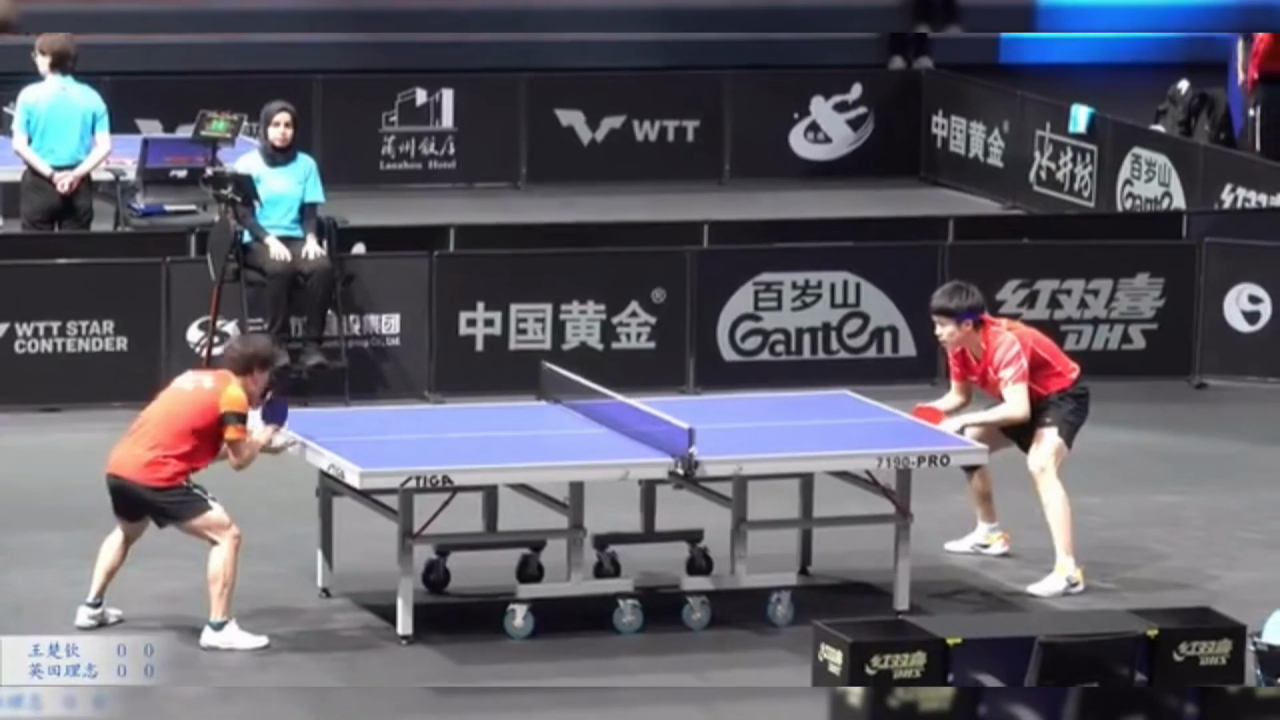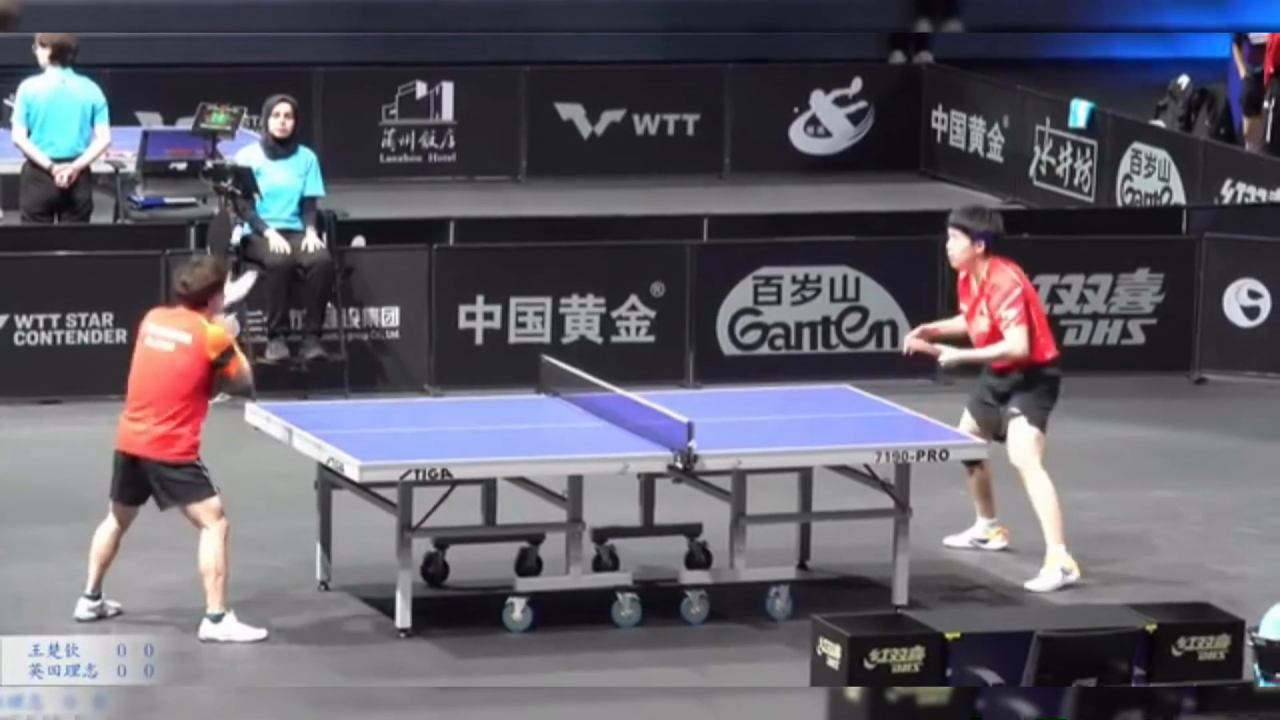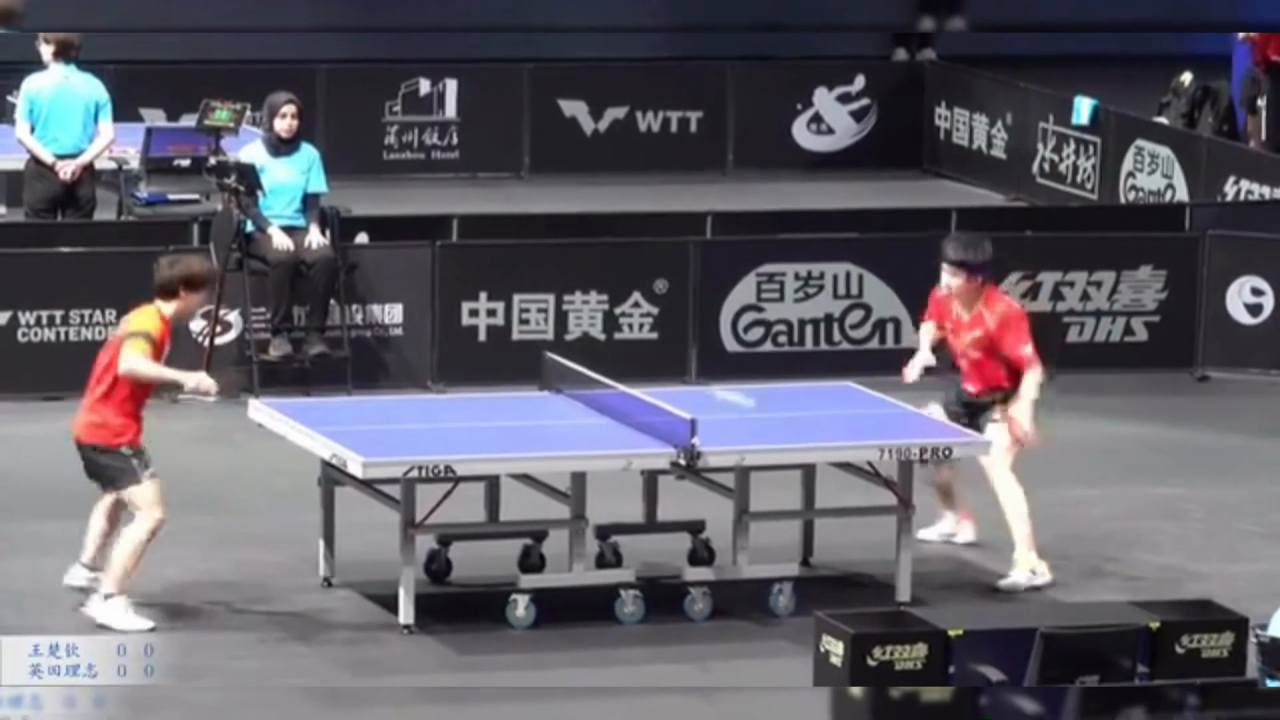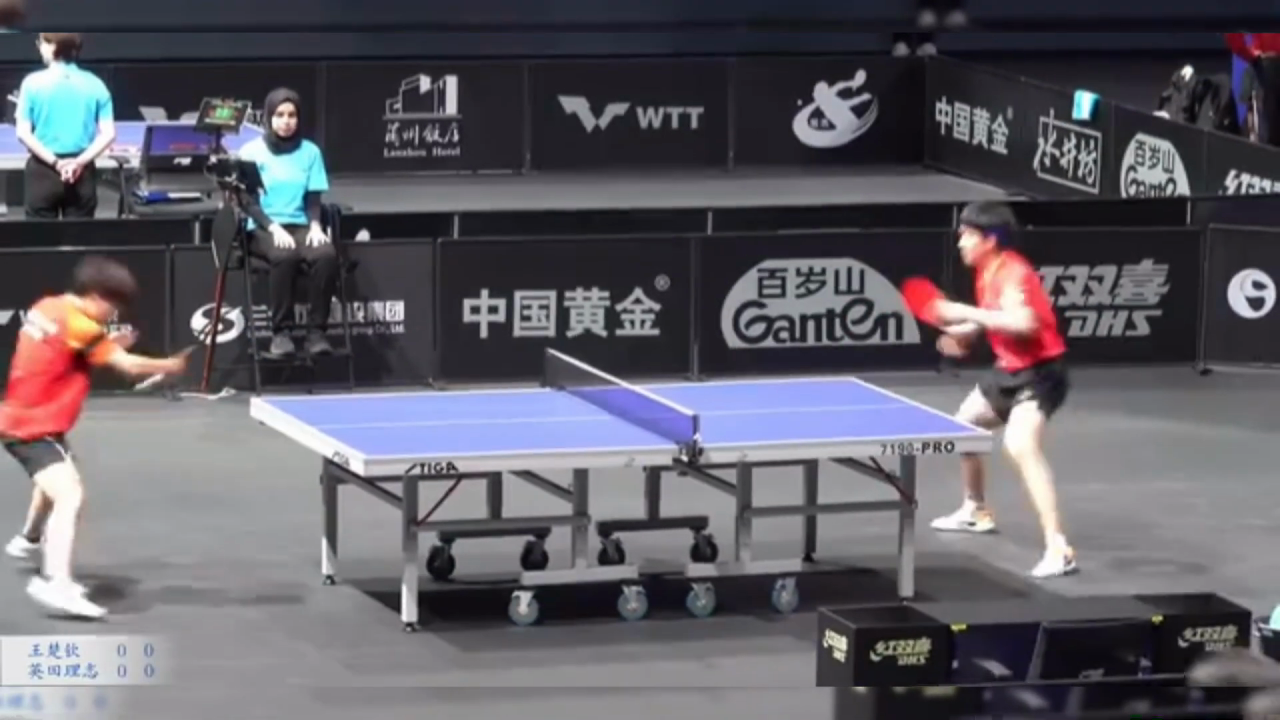
dt=0.7s
person 1, frame 1
left shoulder: (195, 378)
right shoulder: (233, 395)
right elbow: (239, 460)
left wrist: (254, 443)
right wrist: (263, 437)
left hip: (119, 467)
right hip: (155, 477)
left knee: (126, 532)
right knee: (227, 535)
left ankle: (92, 607)
right ankle: (218, 628)
person 1, frame 2
left shoulder: (153, 319)
right shoulder: (213, 336)
right elbow: (244, 382)
left wrist: (219, 328)
right wrist: (234, 349)
left hip: (130, 441)
right hip: (171, 451)
left knee: (117, 519)
right knee: (215, 525)
left ankle: (90, 600)
right ankle: (216, 619)
person 1, frame 3
left shoulder: (152, 320)
right shoulder: (149, 323)
left elbow: (133, 368)
right elbow: (129, 366)
right wrist: (183, 377)
left hip: (97, 427)
right hip: (110, 434)
left knee: (116, 498)
right knee: (150, 513)
left ankle: (86, 570)
right ankle: (106, 600)
person 1, frame 4
left shoulder: (45, 308)
right shoulder: (76, 323)
right elbow: (126, 364)
left wrist: (112, 340)
right wrist: (167, 365)
right hip: (33, 429)
left knee: (57, 481)
right knee: (71, 501)
right ankle: (54, 583)
person 2, frame 1
left shoulder: (1005, 343)
right shoulder: (960, 346)
left elbow: (1018, 411)
right elbow: (959, 395)
left wrist: (964, 420)
right wrist: (930, 410)
left hip: (1062, 397)
right hip: (1026, 399)
left knee: (1040, 465)
left ankle: (1067, 571)
right ankle: (990, 534)
person 2, frame 2
left shoulder: (1005, 282)
right shoulder: (966, 277)
left elbow: (1018, 347)
left wrist: (961, 356)
right wrist: (932, 330)
left hip: (1032, 376)
right hip: (998, 375)
left knee: (1024, 459)
left ankle: (1060, 561)
right ankle: (989, 528)
person 2, frame 3
left shoulder: (1005, 313)
right shoulder: (944, 296)
left elbow: (1033, 369)
right elbow: (931, 328)
left wrist: (1022, 411)
right wrist: (923, 351)
left hip: (1007, 397)
right hip: (970, 392)
left knee: (995, 465)
left ankle: (1030, 564)
right ankle: (957, 519)
person 2, frame 4
left shoulder: (1012, 274)
right shoulder: (989, 272)
left elbow: (1023, 323)
left wrist: (966, 313)
right wrist: (966, 331)
left hip: (1040, 374)
right hip: (1010, 371)
left knee: (1021, 448)
right knee: (962, 428)
left ankle: (1058, 549)
right ankle: (975, 511)
person 3, frame 1
left shoulder: (306, 164)
right shoulder: (247, 164)
left elbow: (310, 210)
right elbow: (243, 213)
left wrist: (311, 239)
right wrist: (270, 240)
left hip: (295, 239)
right hip: (259, 241)
left knee: (322, 268)
right knee: (280, 270)
left ankle: (312, 344)
right ankle: (277, 344)
person 3, frame 2
left shoulder: (306, 157)
right shoulder: (247, 156)
left elbow: (309, 203)
right elbow: (243, 205)
left wrist: (311, 231)
right wrist: (269, 232)
left hip: (295, 231)
right hip: (259, 233)
left knee: (322, 261)
right knee: (280, 261)
left ankle: (311, 336)
right ankle: (276, 337)
person 3, frame 3
left shoulder: (309, 154)
right shoulder: (250, 154)
left elbow: (312, 200)
right elbow: (247, 203)
left wrist: (313, 228)
right wrist: (272, 230)
left hip: (298, 228)
right hip: (261, 231)
left knee: (325, 258)
right knee: (283, 258)
left ankle: (314, 333)
right ankle: (279, 333)
person 3, frame 4
left shoulder: (310, 152)
right shoulder: (251, 151)
left elbow: (313, 199)
right elbow: (248, 202)
left wrist: (315, 226)
right wrist: (274, 228)
left hip: (299, 225)
right hip: (262, 229)
left knee: (326, 256)
right knee: (285, 256)
left ankle: (316, 331)
right ankle: (281, 331)
person 4, frame 1
left shoulder: (30, 95)
right shoulder: (91, 96)
left elbow: (19, 146)
right elbow: (104, 147)
left wrist: (51, 175)
right wrist: (76, 175)
left hip: (39, 184)
right hip: (78, 185)
person 4, frame 2
left shoulder: (29, 87)
right shoulder: (90, 89)
left elbow: (18, 137)
right elbow: (104, 139)
left wrist: (50, 166)
right wrist: (76, 166)
left hip: (38, 176)
right hip: (77, 176)
person 4, frame 3
left shoulder: (33, 84)
right shoulder: (94, 85)
left elbow: (22, 134)
right elbow: (107, 135)
left wrist: (53, 163)
right wrist: (79, 163)
left hip: (42, 172)
right hip: (81, 173)
person 4, frame 4
left shoulder: (33, 82)
right shoulder: (95, 84)
left elbow: (23, 132)
right elbow: (108, 133)
left wrist: (54, 162)
right wrist: (80, 161)
left hip: (43, 171)
right hip: (82, 171)
